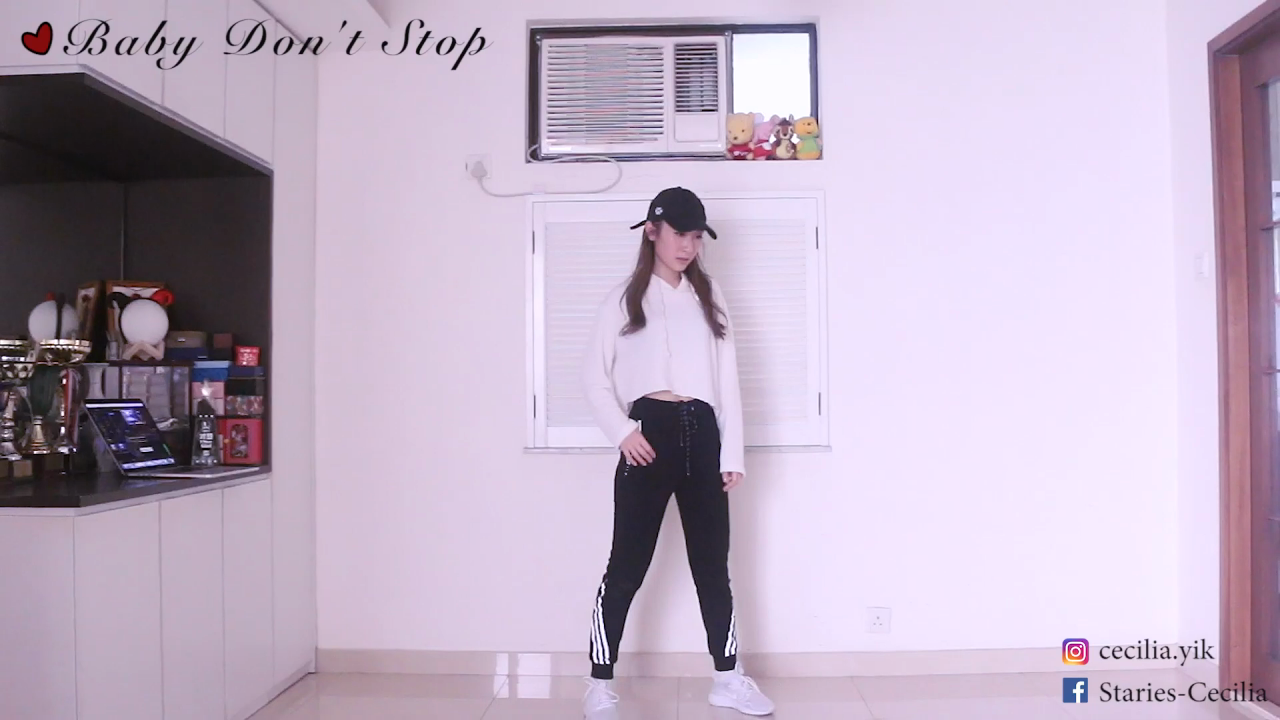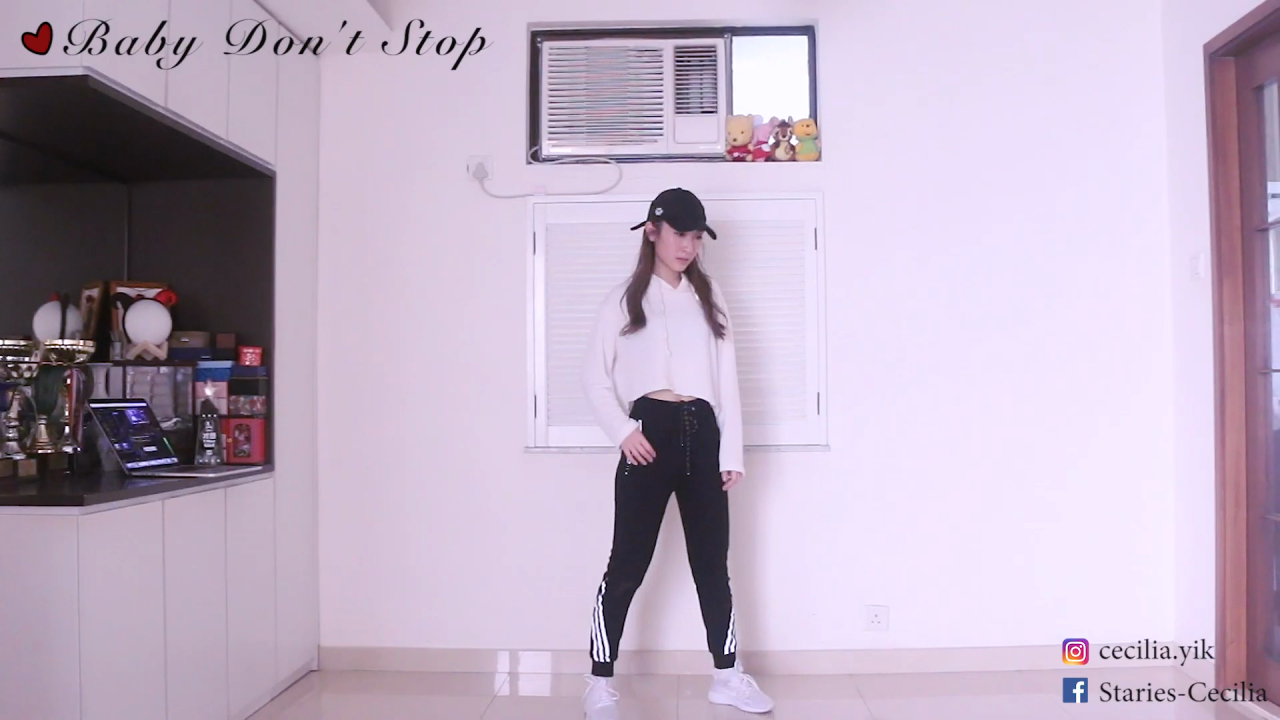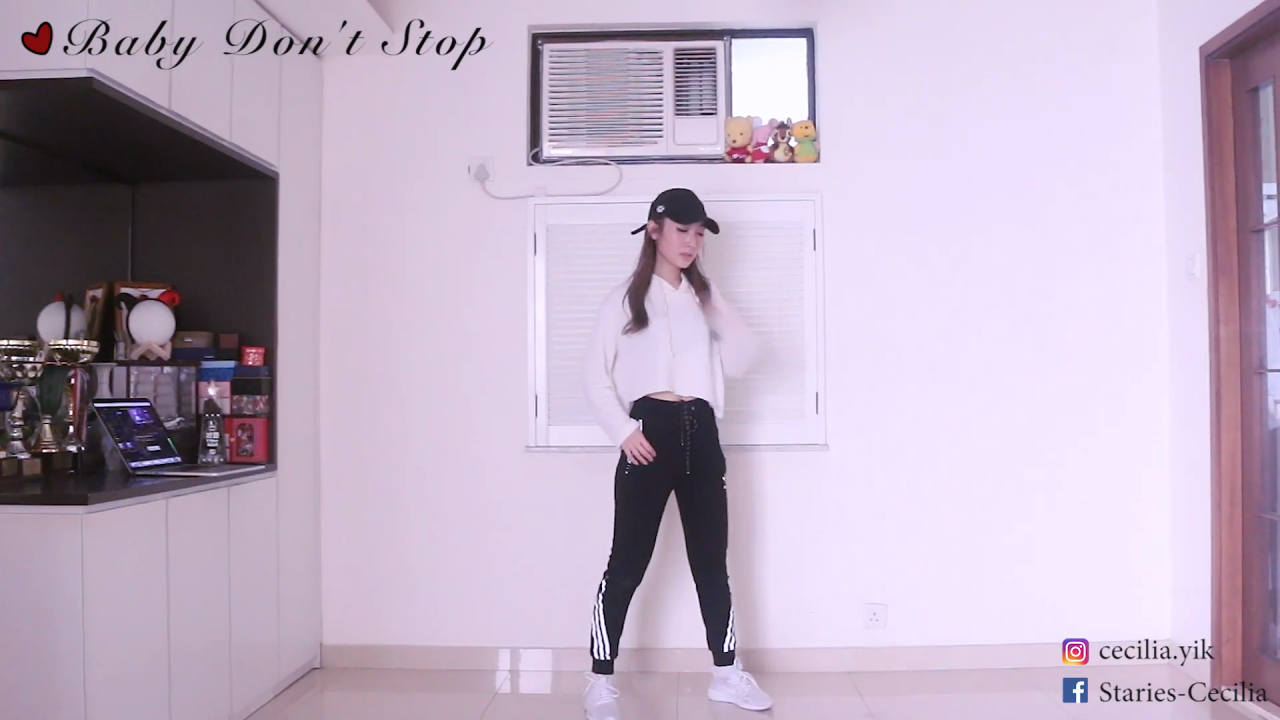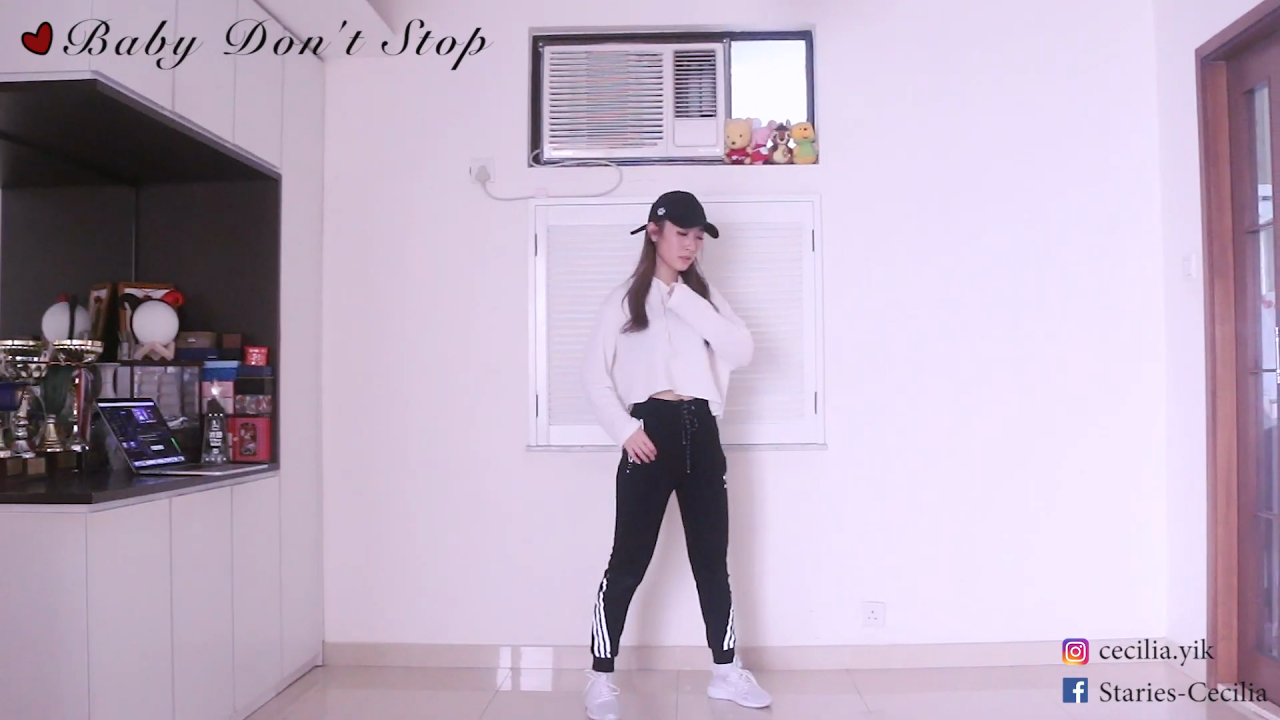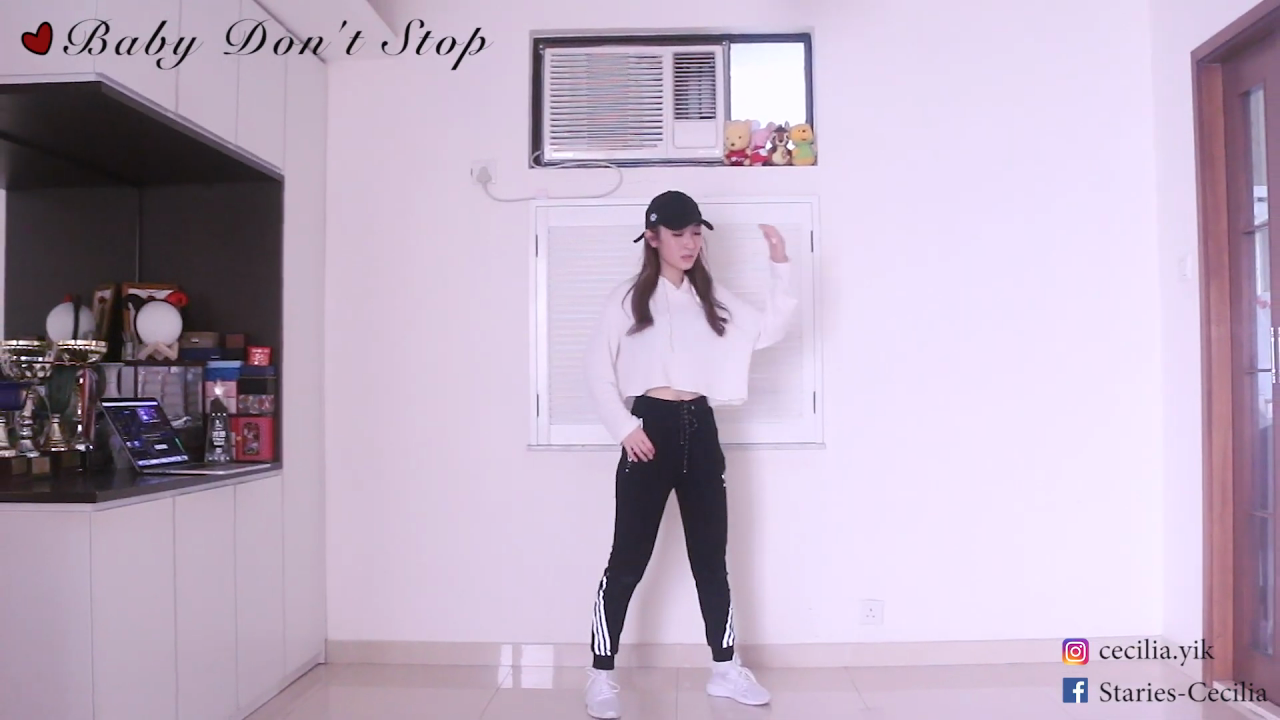
dt=0.5s
person 1, frame 1
left shoulder: (709, 295)
right shoulder: (625, 297)
left elbow: (726, 376)
right elbow: (595, 376)
left wrist: (733, 451)
right wrist: (622, 431)
left hip: (701, 434)
right hip: (650, 433)
left knee: (712, 563)
right knee: (627, 565)
person 1, frame 2
left shoulder: (709, 295)
right shoulder: (625, 298)
left elbow: (727, 377)
right elbow: (595, 376)
left wrist: (732, 449)
right wrist: (623, 430)
left hip: (702, 433)
right hip: (651, 431)
left knee: (712, 562)
right knee: (627, 564)
left ankle: (727, 675)
person 1, frame 3
left shoulder: (705, 296)
right shoulder: (626, 298)
left elbow: (737, 364)
right elbow: (596, 374)
left wrist: (730, 325)
right wrist: (622, 430)
left hip: (700, 432)
right hip: (650, 430)
left knee: (712, 560)
right knee: (627, 562)
left ankle: (726, 673)
person 1, frame 4
left shoulder: (704, 296)
right shoulder: (625, 300)
left elbow: (741, 350)
right elbow: (595, 374)
left wrist: (686, 302)
right wrist: (625, 429)
left hip: (701, 432)
right hip: (651, 432)
left knee: (712, 559)
right knee: (628, 561)
left ankle: (726, 671)
right ankle: (601, 678)
person 1, frame 5
left shoulder: (713, 299)
right shoulder: (628, 299)
left elbow: (770, 328)
right elbow: (597, 369)
left wrist: (780, 266)
right wrist: (624, 428)
left hip: (700, 430)
right hip: (651, 429)
left knee: (711, 559)
right knee: (627, 560)
left ankle: (725, 668)
right ankle: (601, 675)
